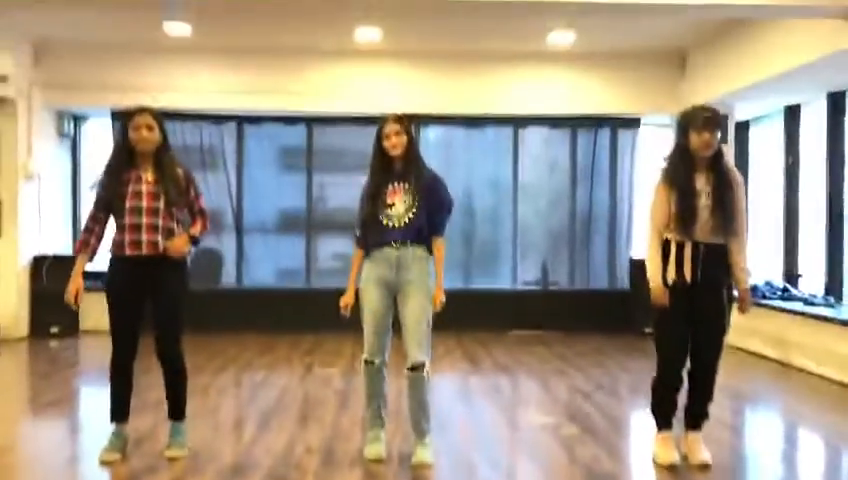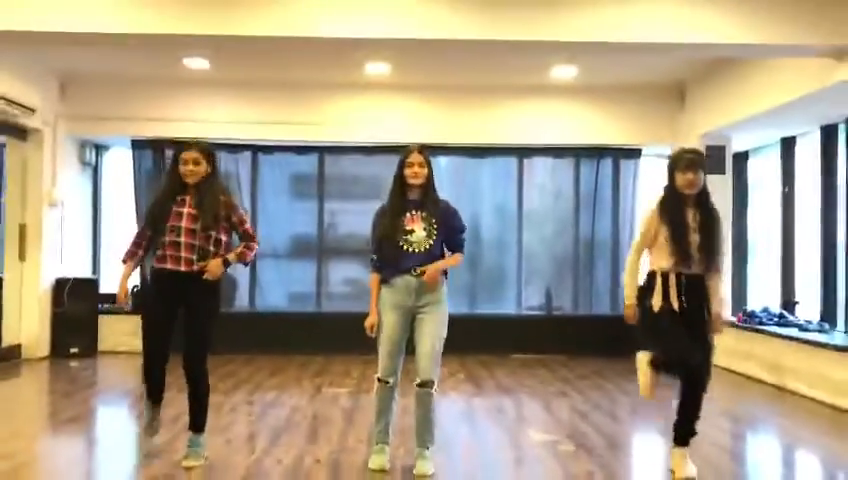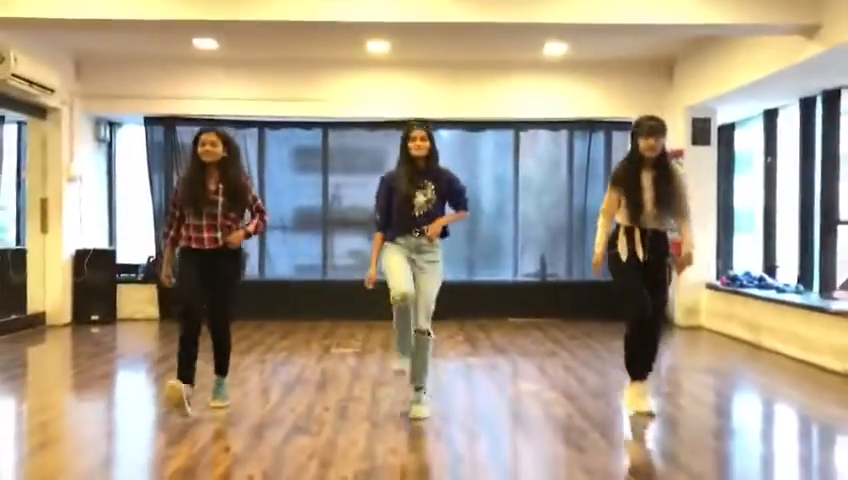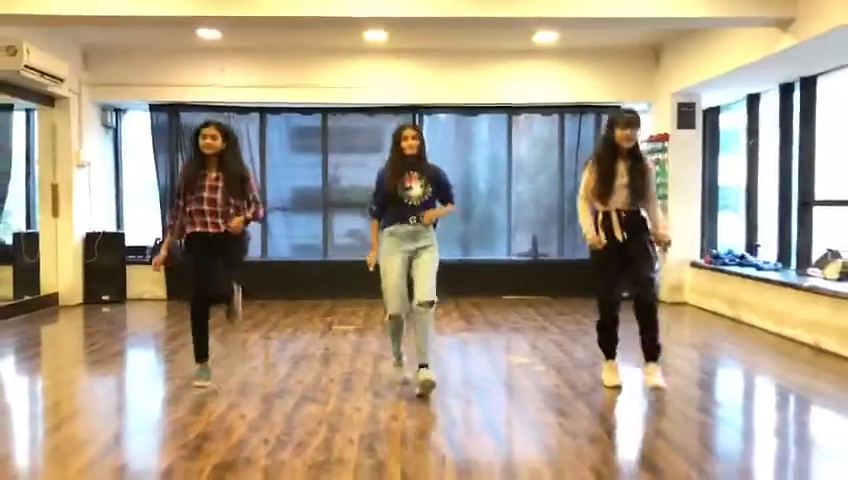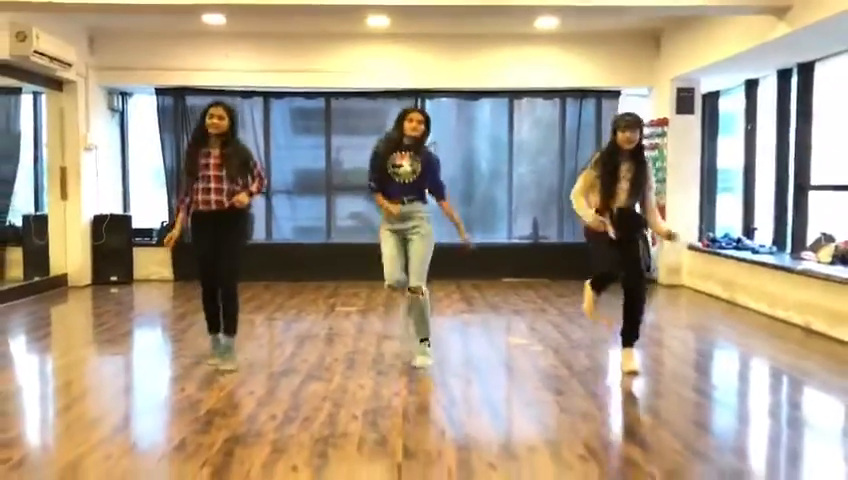
dt=0.4s
person 1, frame 1
left shoulder: (731, 180)
right shoulder: (670, 180)
left elbow: (737, 234)
right elbow: (656, 233)
left wrist: (742, 281)
right wrist: (656, 279)
left hip: (714, 269)
right hip: (676, 267)
left knee: (708, 356)
right knee: (672, 356)
left ankle: (693, 433)
right ankle: (664, 434)
person 1, frame 2
left shoulder: (710, 217)
right shoulder: (660, 214)
left elbow: (714, 267)
right elbow: (635, 255)
left wrist: (717, 308)
right wrist: (630, 298)
left hip: (695, 297)
right hip: (660, 294)
left knee: (699, 377)
right knee: (687, 361)
left ankle: (680, 451)
right ankle: (651, 361)
person 1, frame 3
left shoulder: (673, 176)
right shoulder: (623, 175)
left elbow: (683, 216)
right elbow: (606, 214)
left wrist: (687, 247)
right wrist: (599, 248)
left hip: (657, 248)
right hip: (626, 247)
left knee: (655, 319)
right knee: (640, 313)
left ankle: (641, 382)
right ankle: (636, 384)
person 1, frame 4
left shoulder: (643, 166)
right shoulder: (598, 164)
left elbow: (651, 203)
right elbow: (584, 204)
left wrist: (660, 230)
right wrist: (591, 232)
left hip: (635, 231)
right hip: (605, 233)
left knee: (645, 293)
right knee: (608, 301)
left ankle: (652, 365)
right ankle: (609, 363)
person 1, frame 5
left shoulder: (643, 166)
right shoulder: (602, 162)
left elbow: (649, 204)
right elbow: (577, 194)
left wrist: (662, 228)
right wrist: (589, 217)
left hip: (630, 228)
right hip: (601, 226)
left knee: (636, 289)
right knee: (610, 270)
left ankle: (628, 350)
right ankle: (593, 287)
person 2, frame 1
left shoulder: (429, 182)
right shoulder: (373, 187)
left elbow: (437, 236)
right elbow: (362, 240)
left wrist: (439, 284)
right wrist: (350, 287)
left hip: (416, 267)
right hip: (376, 269)
left knee: (417, 357)
right knee: (373, 356)
left ankle: (422, 439)
right ankle: (375, 431)
person 2, frame 2
left shoulder: (443, 211)
right shoulder: (387, 213)
left elbow: (458, 253)
right elbow: (377, 264)
left wrist: (440, 266)
right wrist: (373, 309)
left hip: (431, 296)
right hip: (394, 293)
left knee: (427, 376)
right knee: (387, 373)
left ankle: (424, 451)
right ankle: (380, 445)
person 2, frame 3
left shoulder: (444, 178)
right shoulder: (391, 180)
left elbow: (463, 209)
right elbow: (381, 224)
left wrist: (441, 221)
right wrist: (373, 265)
left hip: (429, 253)
right hip: (397, 249)
left knee: (422, 324)
right knee: (403, 293)
left ankle: (419, 394)
right ankle: (402, 353)
person 2, frame 4
left shoulder: (433, 173)
right shoulder: (387, 174)
left elbow: (450, 203)
right elbow: (376, 213)
left wrist: (436, 213)
right wrist: (373, 250)
left hip: (425, 242)
right hip: (394, 241)
left knee: (425, 301)
right knee: (397, 310)
left ankle: (424, 369)
right ankle: (397, 357)
person 2, frame 5
left shoulder: (428, 158)
right shoulder: (383, 149)
left elbow: (439, 193)
right elbow: (374, 188)
left wrist: (459, 226)
right wrist: (388, 206)
left hip: (418, 221)
right hip: (391, 223)
left knee: (416, 286)
right knee: (393, 280)
left ankle: (424, 345)
right ankle: (409, 298)
person 3, frame 1
left shoulder: (177, 176)
right shoulder: (115, 178)
left elbow: (201, 216)
right elbow: (95, 224)
left wrist: (188, 237)
right wrist: (77, 272)
left hip: (167, 269)
right hip: (125, 269)
left knee: (168, 348)
right knee: (122, 350)
left ankle: (178, 429)
right ankle: (119, 431)
person 3, frame 2
left shoulder: (221, 203)
right shoulder: (165, 200)
left elbow: (250, 239)
right elbow: (143, 239)
left wrist: (224, 258)
right wrist: (125, 276)
left hip: (202, 286)
right hip: (162, 282)
left knee: (194, 361)
right knee: (154, 356)
left ankle: (196, 441)
right ankle: (153, 408)
person 3, frame 3
left shoulder: (237, 183)
right shoulder: (186, 184)
left elbow: (260, 214)
right elbow: (173, 224)
left wrist: (244, 232)
right wrist: (166, 261)
left hip: (225, 258)
right hip: (192, 257)
left knee: (219, 321)
right knee: (190, 315)
left ankle: (220, 384)
right ankle: (185, 386)
person 3, frame 4
left shoulder: (238, 173)
right shoulder: (189, 173)
left elbow: (256, 205)
right elbow: (178, 213)
left wrist: (243, 219)
right wrist: (164, 249)
left hip: (228, 240)
right hip: (196, 243)
left knee: (219, 287)
right knee: (198, 304)
left ankle: (232, 292)
right ankle: (202, 366)
person 3, frame 5
left shoulder: (240, 153)
right shoulder: (195, 153)
left elbow: (260, 179)
right elbow: (186, 192)
left wrist: (247, 193)
right wrist: (177, 227)
left hip: (232, 221)
right hip: (202, 220)
left knee: (227, 280)
right knee: (207, 280)
right ankle: (214, 338)
